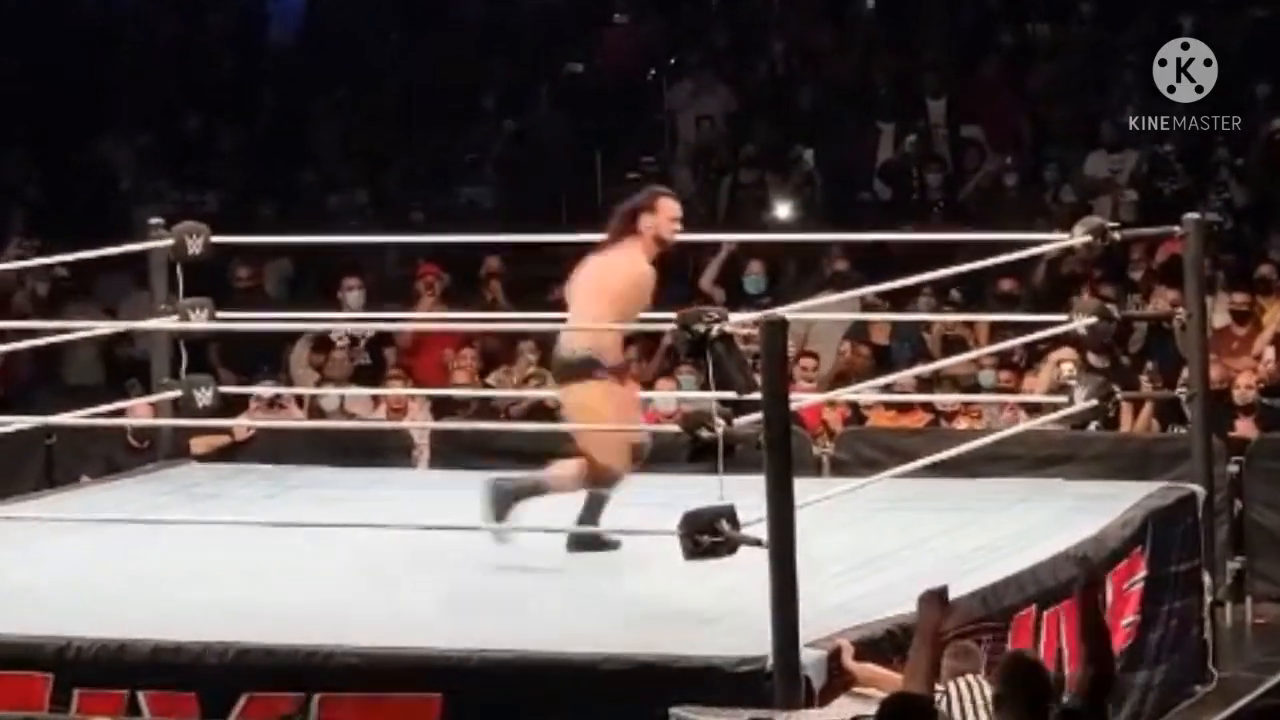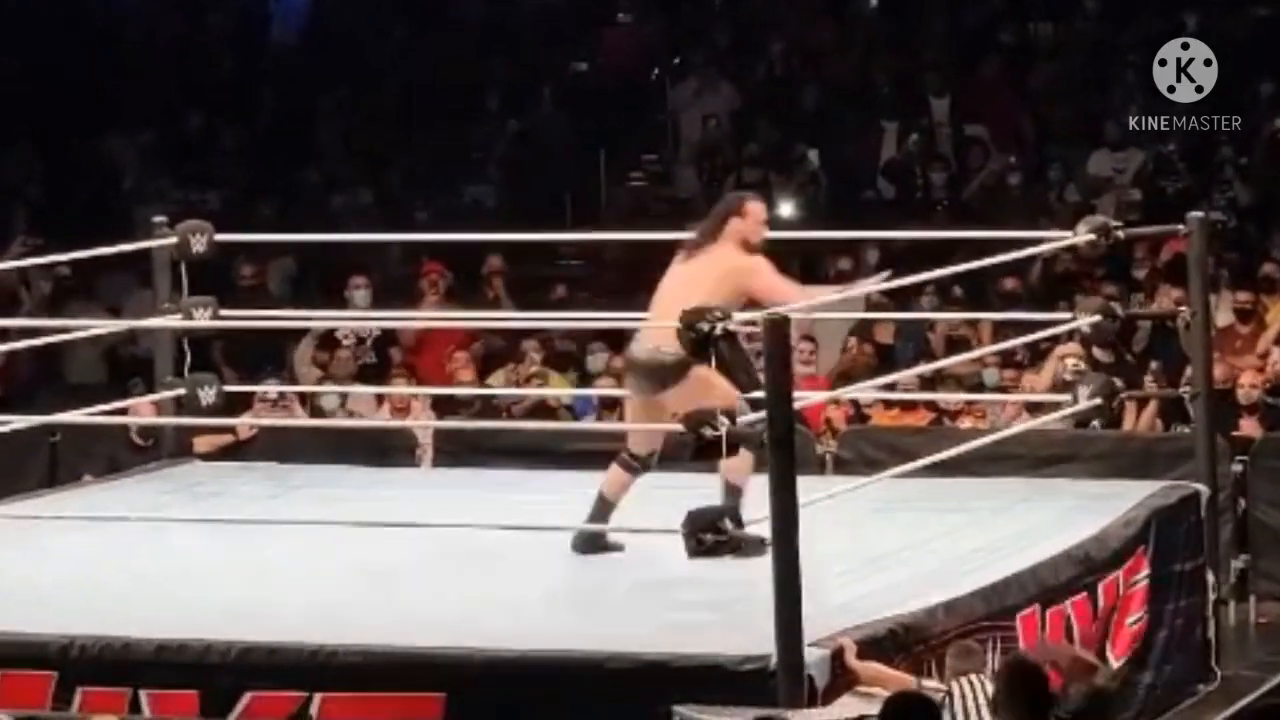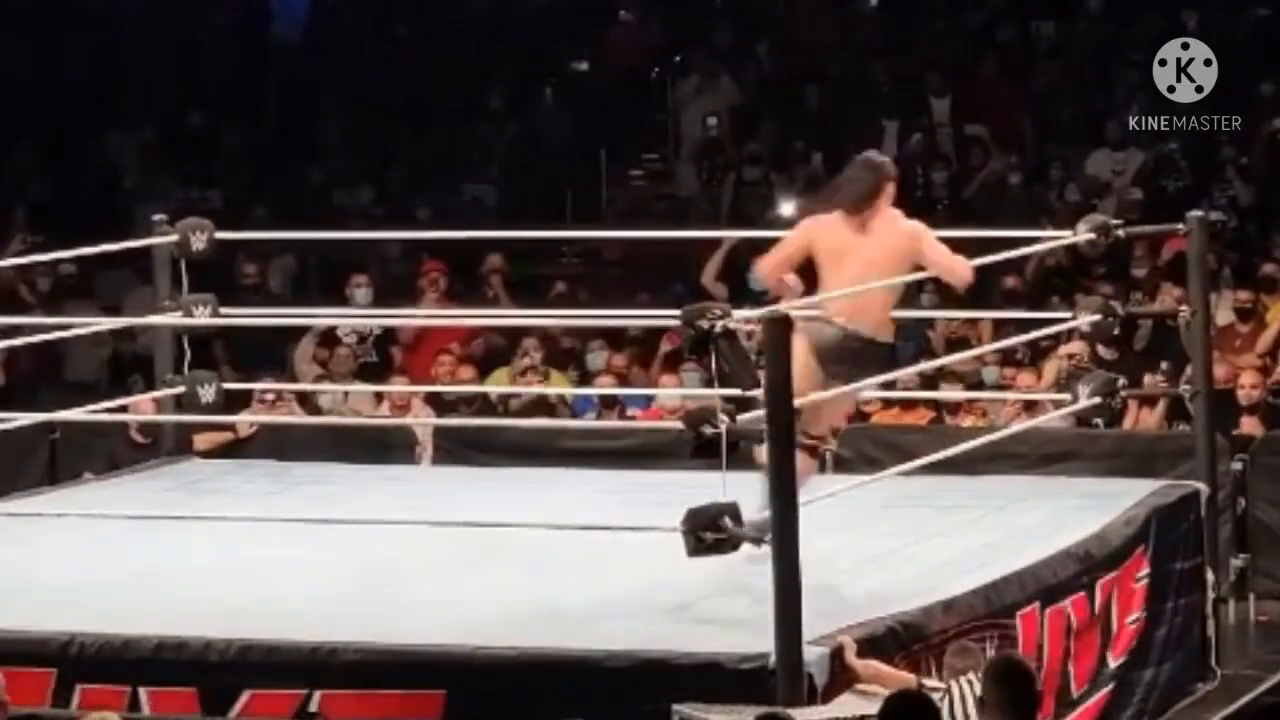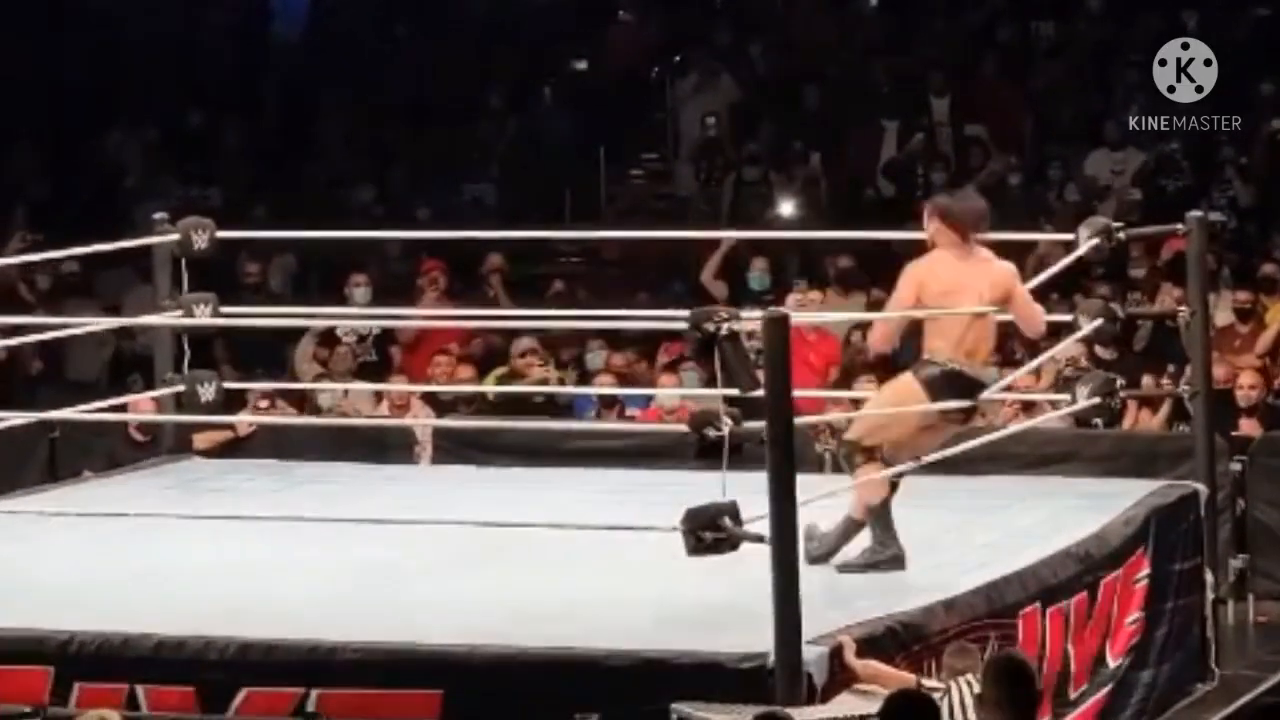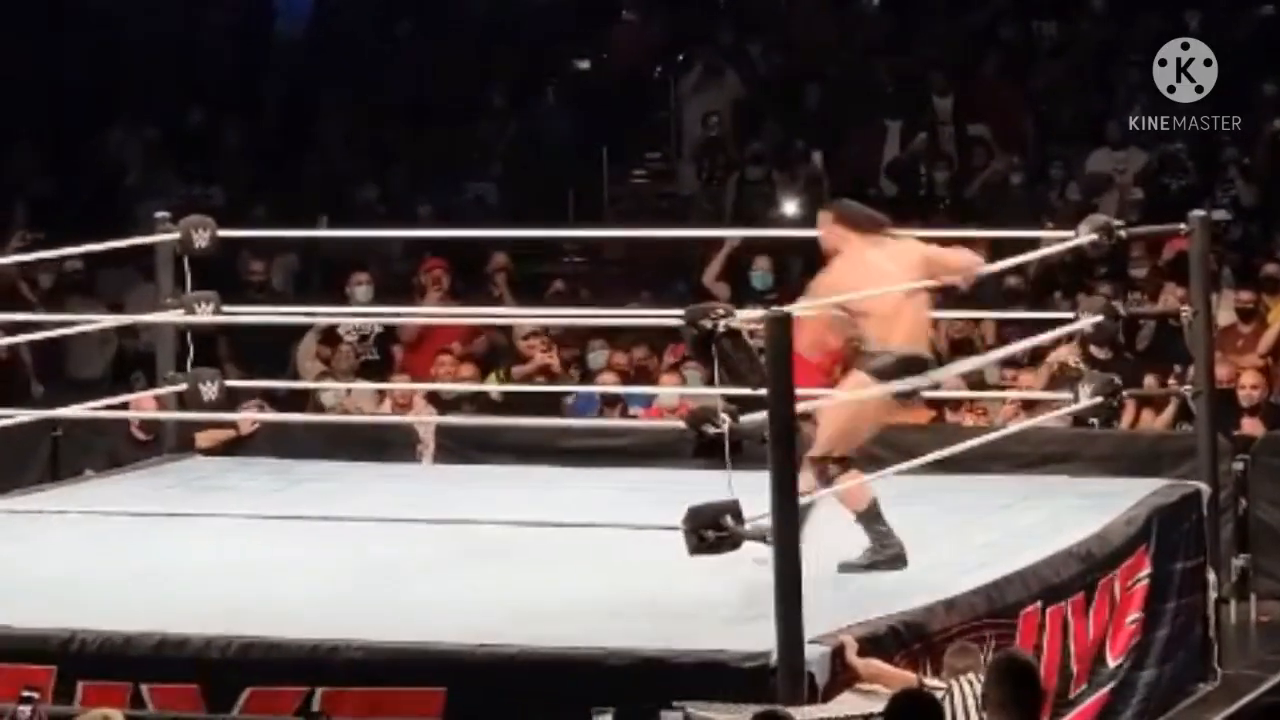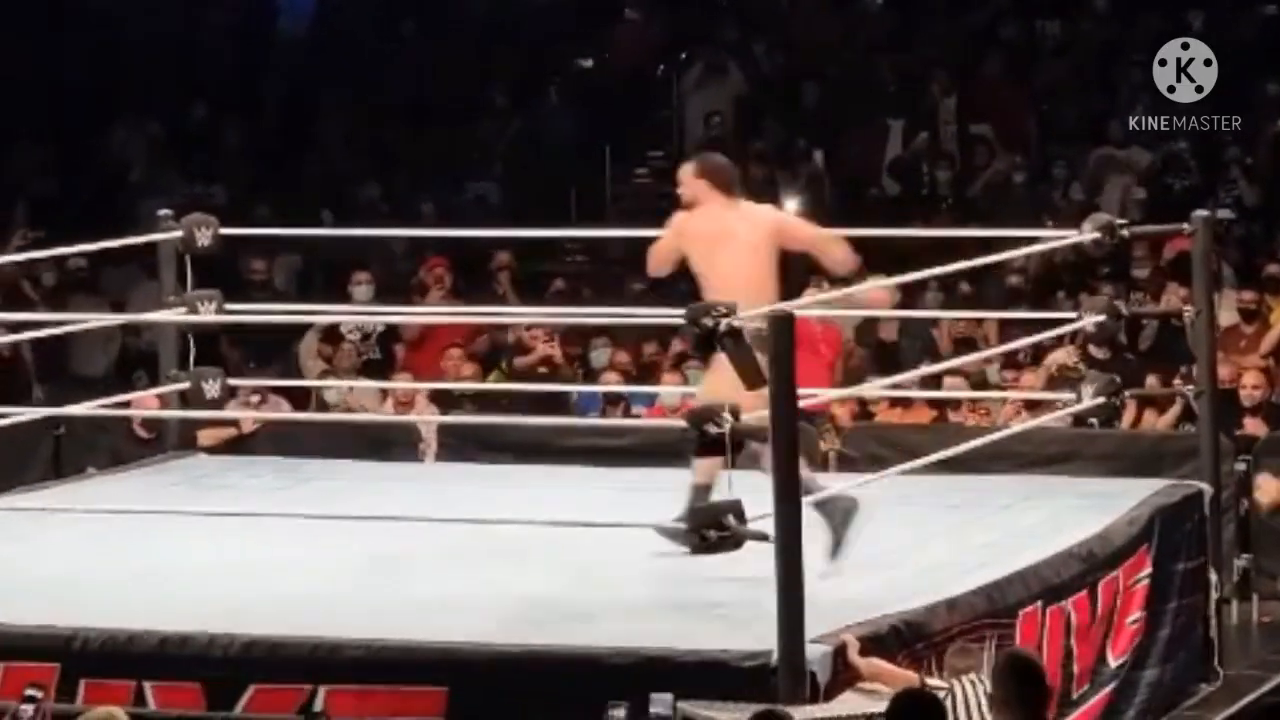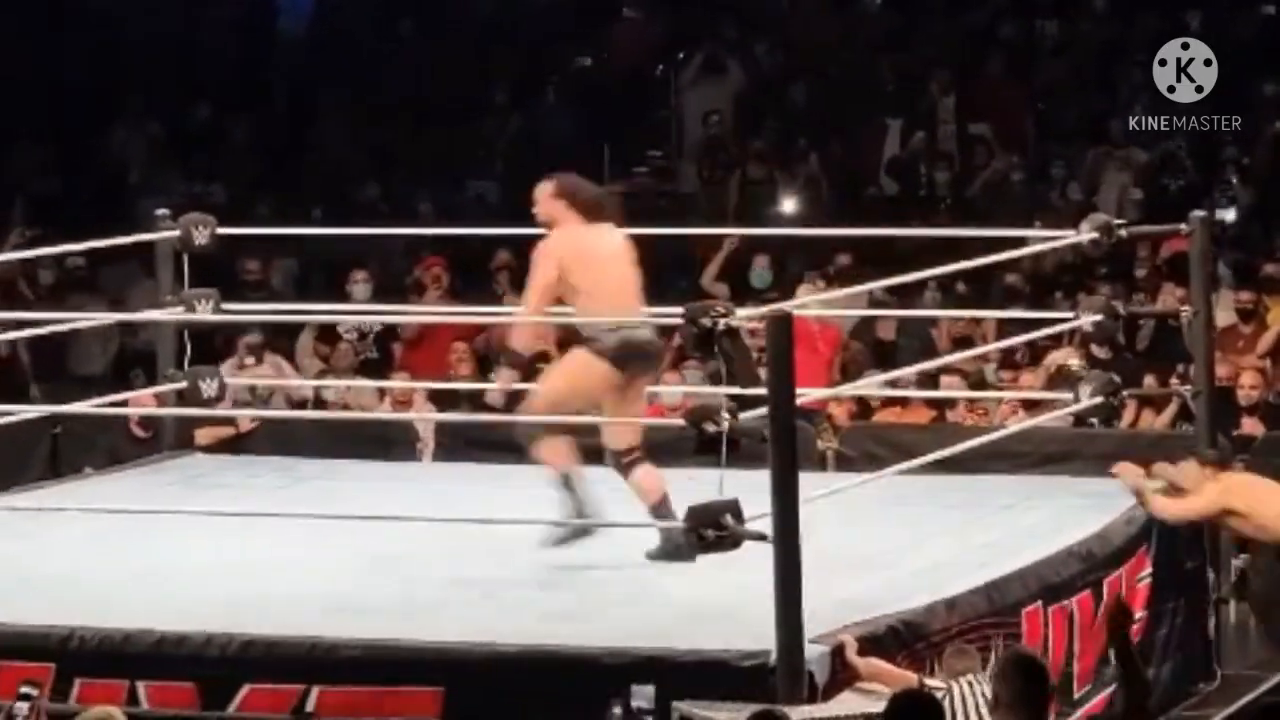
dt=0.2s
person 1, frame 1
left shoulder: (613, 253)
right shoulder: (638, 267)
left elbow: (573, 290)
right elbow: (601, 327)
right wrist: (620, 373)
left hip: (591, 363)
right hip: (584, 367)
left knee: (631, 442)
right knee: (609, 466)
left ankle: (586, 528)
right ankle: (512, 490)
person 1, frame 2
left shoulder: (689, 255)
right shoulder: (744, 263)
right elbow: (796, 301)
left hip: (641, 358)
right hip: (670, 366)
left knee: (639, 452)
right knee: (741, 435)
left ankle: (592, 532)
person 1, frame 3
left shoulder: (820, 224)
right shoulder: (911, 232)
left elbow: (766, 271)
right elbow: (961, 277)
left wrist: (790, 288)
left hip: (818, 334)
right hip: (865, 349)
right knee: (815, 435)
person 1, frame 4
left shoulder: (920, 270)
right shoulder: (1002, 271)
left elbow: (881, 341)
right elbow: (1036, 328)
left wrist: (875, 345)
left hip: (932, 377)
right hip: (968, 390)
left knee: (856, 446)
right knee: (885, 460)
left ankle: (885, 543)
right ankle: (841, 535)
person 1, frame 5
left shoulder: (832, 277)
right shoulder: (907, 250)
left elbow: (808, 345)
right elbow: (969, 264)
right wrist: (959, 276)
left hip: (885, 366)
right hip: (915, 364)
left knee: (825, 457)
right knee: (824, 433)
left ankle: (885, 544)
person 1, frame 6
left shoulder: (685, 223)
right shoulder: (766, 216)
left elbow: (655, 267)
right elbow: (825, 242)
left hip: (741, 334)
left knee: (758, 437)
right knee: (706, 422)
left ankle: (829, 504)
person 1, frame 7
left shoulder: (553, 246)
right shoulder: (617, 238)
left elbow: (532, 310)
left wrist: (510, 366)
left hip: (607, 345)
right hip: (642, 343)
left knee: (532, 418)
right knee: (625, 451)
left ankle: (578, 507)
right ankle: (675, 537)
